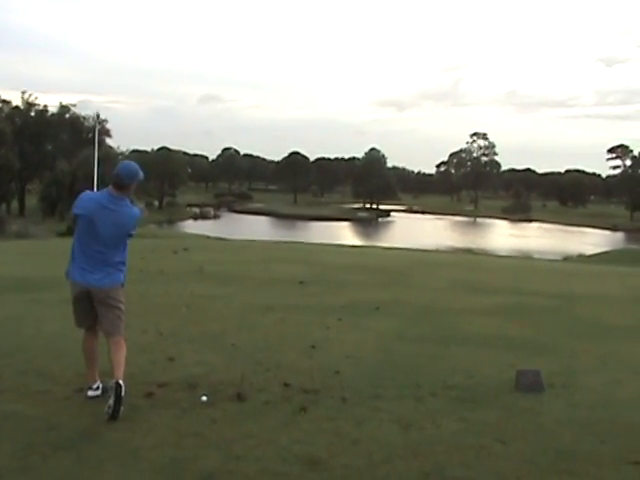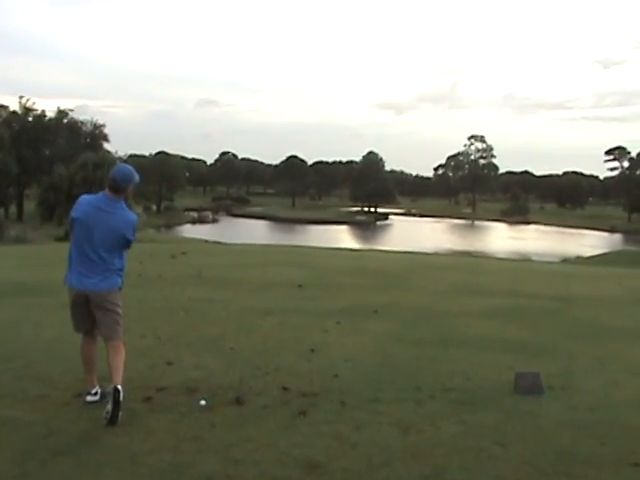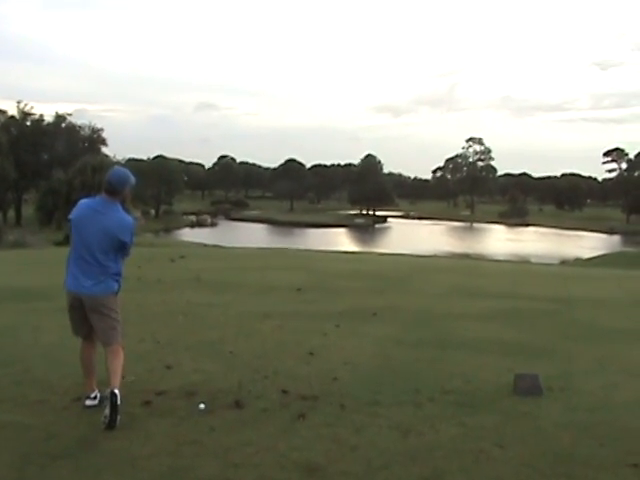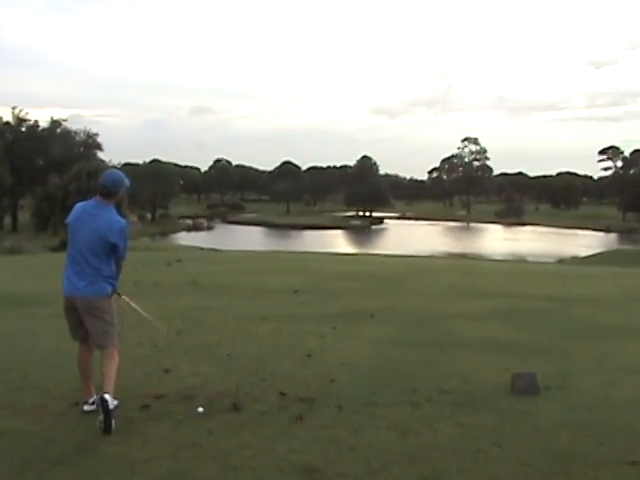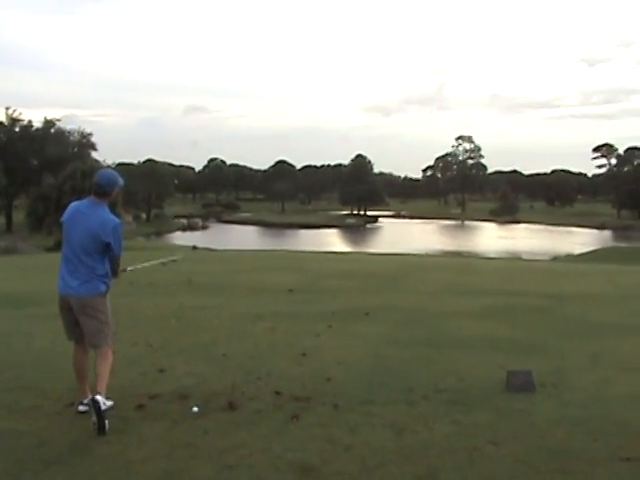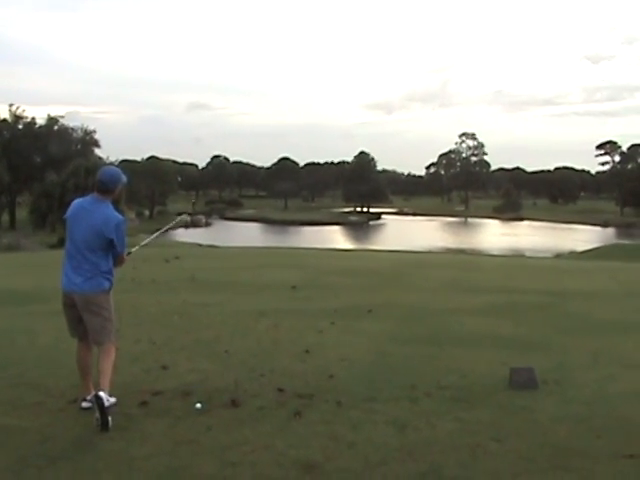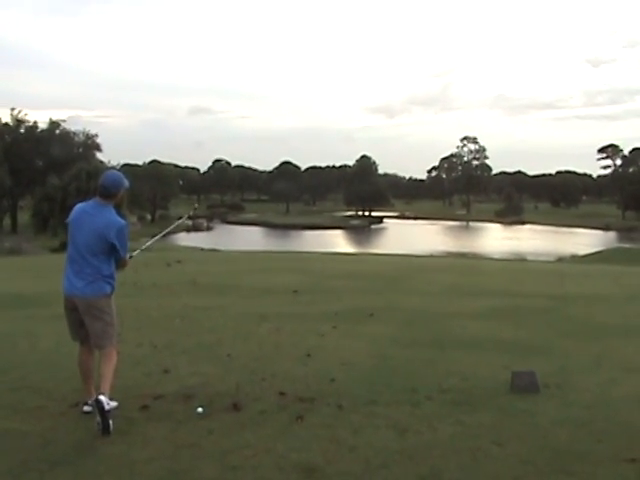
dt=0.2s
person 1, frame 1
left shoulder: (86, 200)
right shoulder: (133, 214)
left hip: (80, 278)
right hip: (109, 282)
left knee: (90, 330)
right knee: (115, 336)
left ankle: (93, 384)
right ankle: (118, 381)
person 1, frame 2
left shoulder: (82, 203)
right shoulder: (129, 220)
left elbow: (73, 235)
left hip: (77, 283)
right hip: (106, 286)
left knee: (88, 335)
right knee: (115, 341)
left ankle: (92, 389)
right ankle: (117, 387)
person 1, frame 3
left shoulder: (80, 207)
right shoulder: (125, 222)
left hip: (75, 287)
right hip: (103, 290)
left knee: (88, 339)
right knee: (113, 345)
left ankle: (91, 393)
right ankle: (114, 390)
person 1, frame 4
left shoulder: (77, 210)
right shoulder: (118, 224)
right elbow: (118, 263)
right wrist: (113, 283)
left hip: (71, 290)
right hip: (97, 293)
left knee: (85, 344)
right knee: (109, 348)
left ankle: (89, 398)
right ankle: (106, 395)
person 1, frame 5
left shoulder: (71, 210)
right shoulder: (111, 223)
right elbow: (114, 264)
right wrist: (114, 273)
left hip: (66, 290)
right hip: (92, 293)
left knee: (80, 344)
right knee: (104, 348)
left ankle: (84, 398)
right ankle: (99, 396)
person 1, frame 6
left shoulder: (75, 207)
right shoulder: (114, 220)
right elbow: (119, 259)
right wrist: (117, 259)
left hip: (70, 286)
right hip: (95, 289)
left knee: (84, 341)
right knee: (106, 345)
left ankle: (88, 394)
right ankle: (102, 393)
person 1, frame 7
left shoulder: (77, 211)
right shoulder: (117, 224)
right elbow: (122, 263)
right wrist: (120, 262)
left hip: (72, 290)
right hip: (97, 292)
left knee: (86, 344)
right knee: (108, 348)
left ankle: (90, 398)
right ankle: (102, 397)
